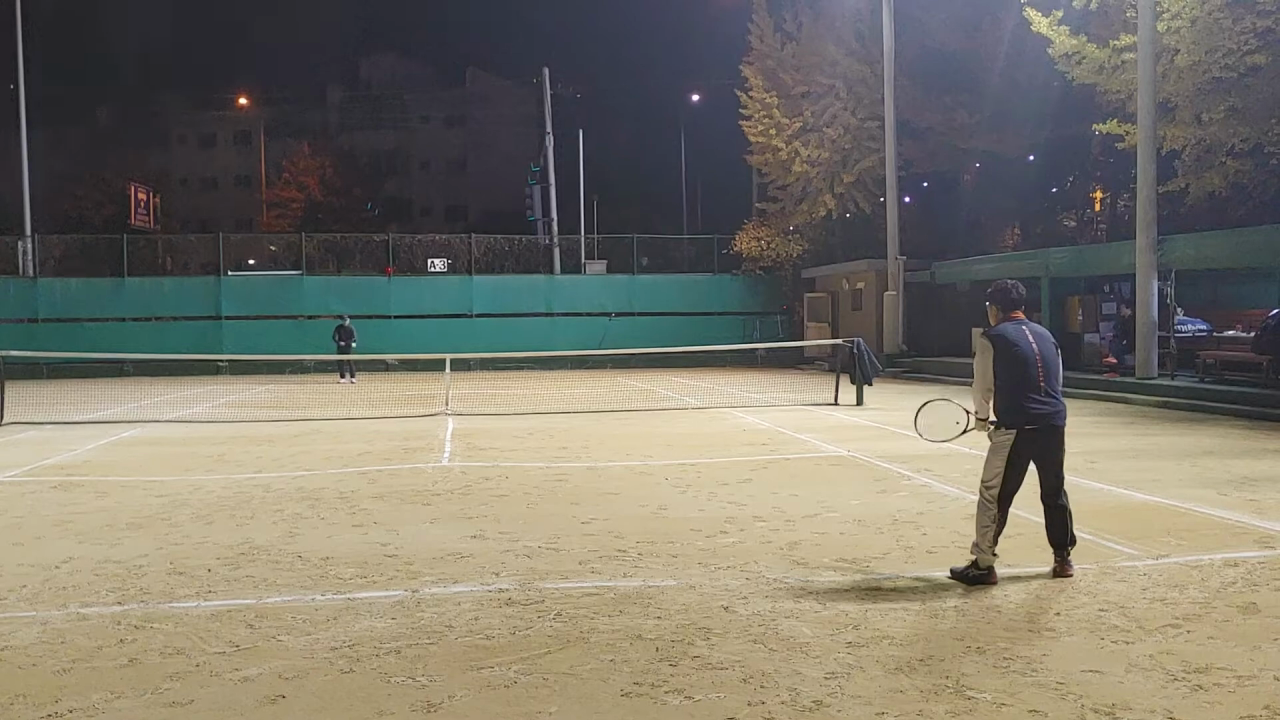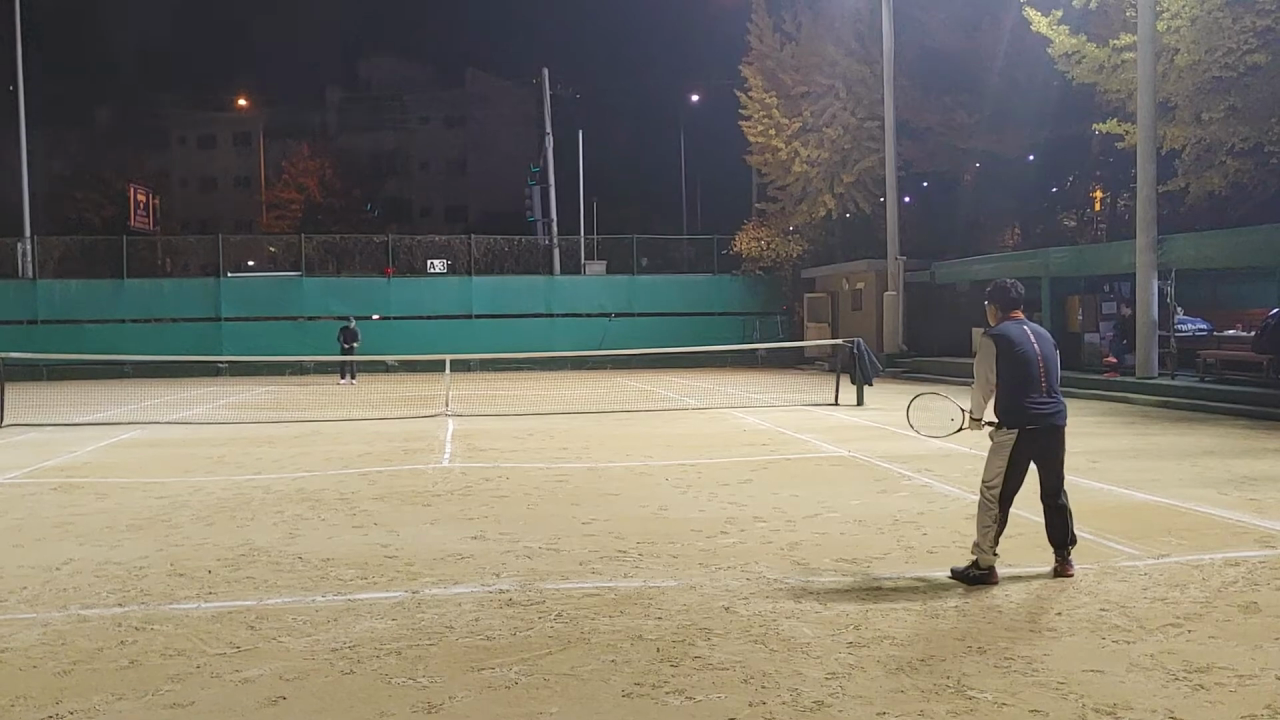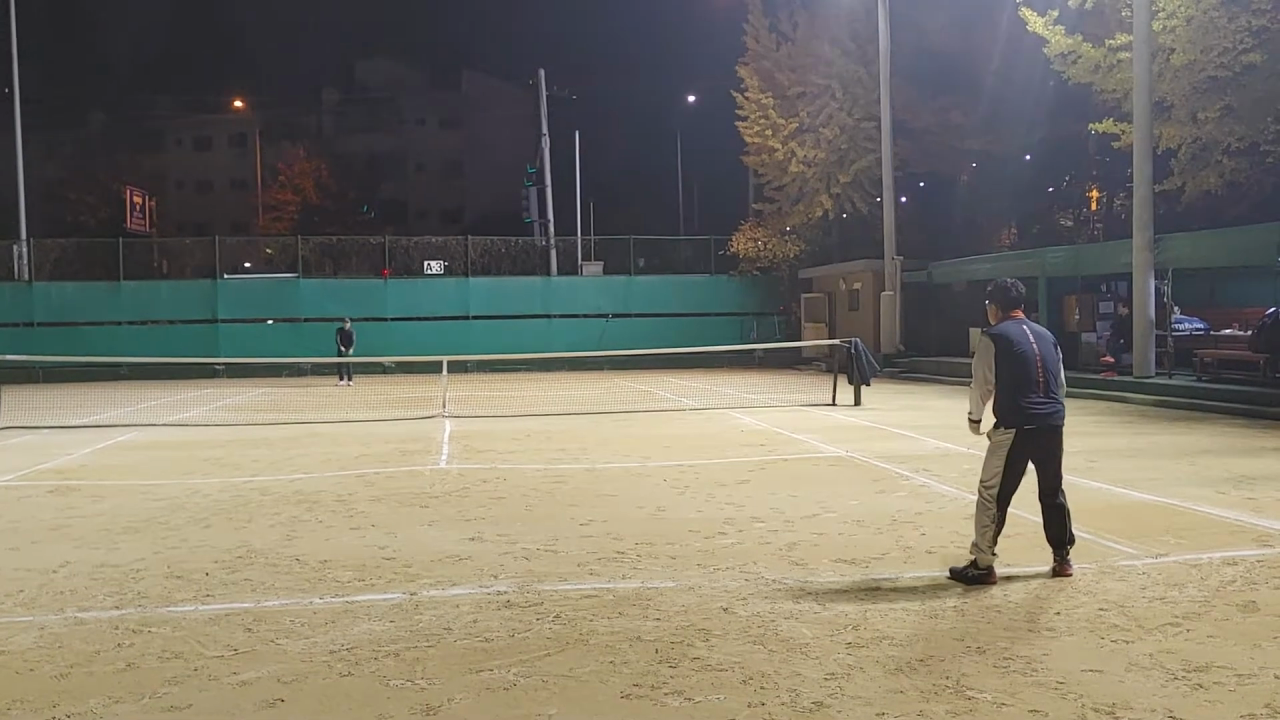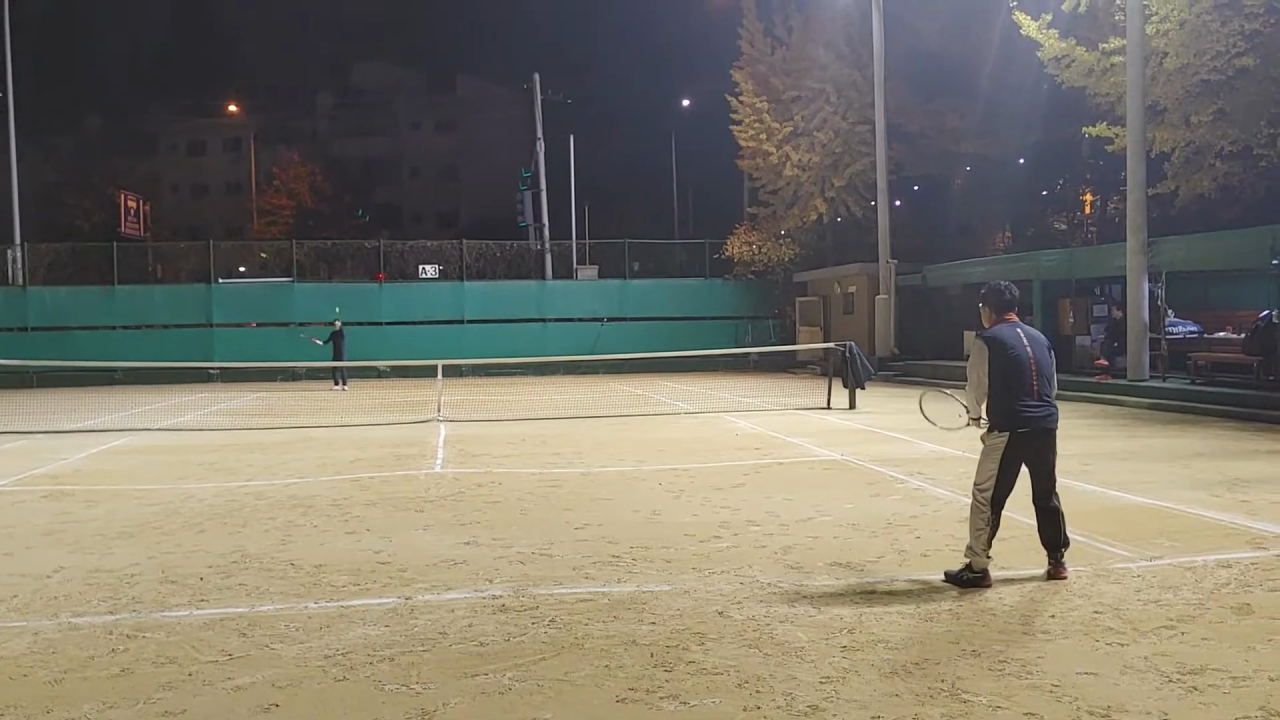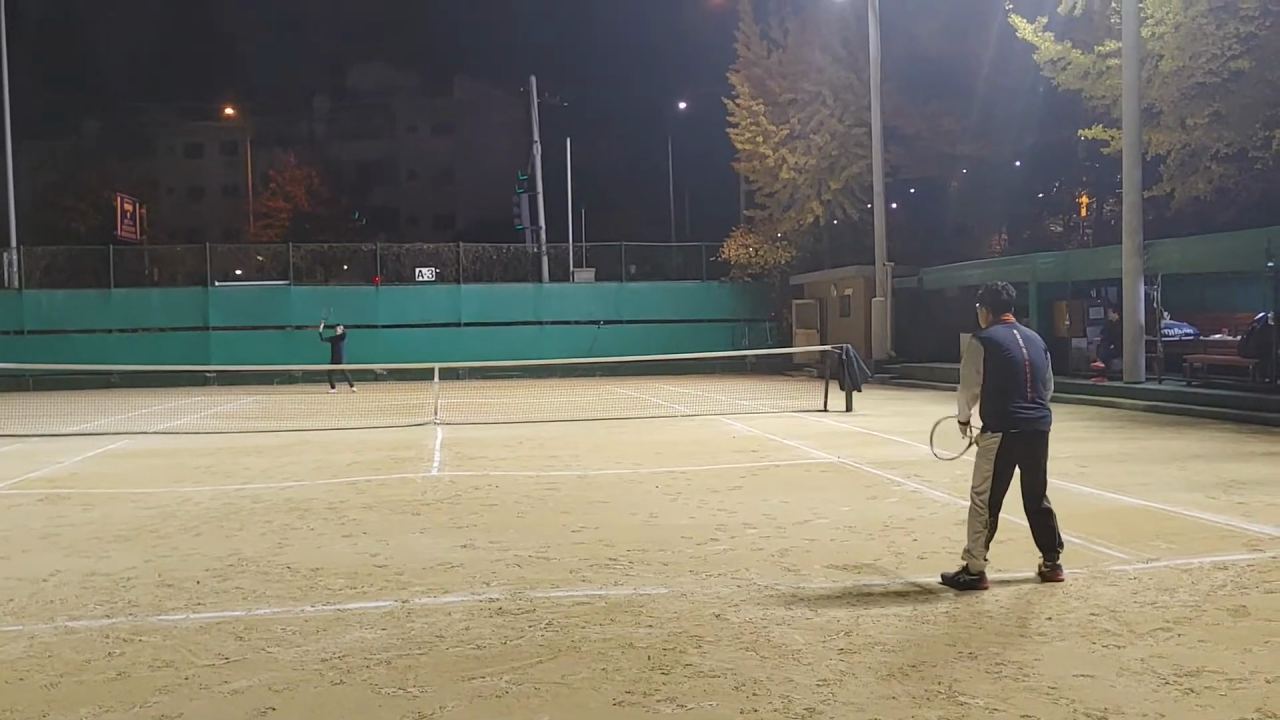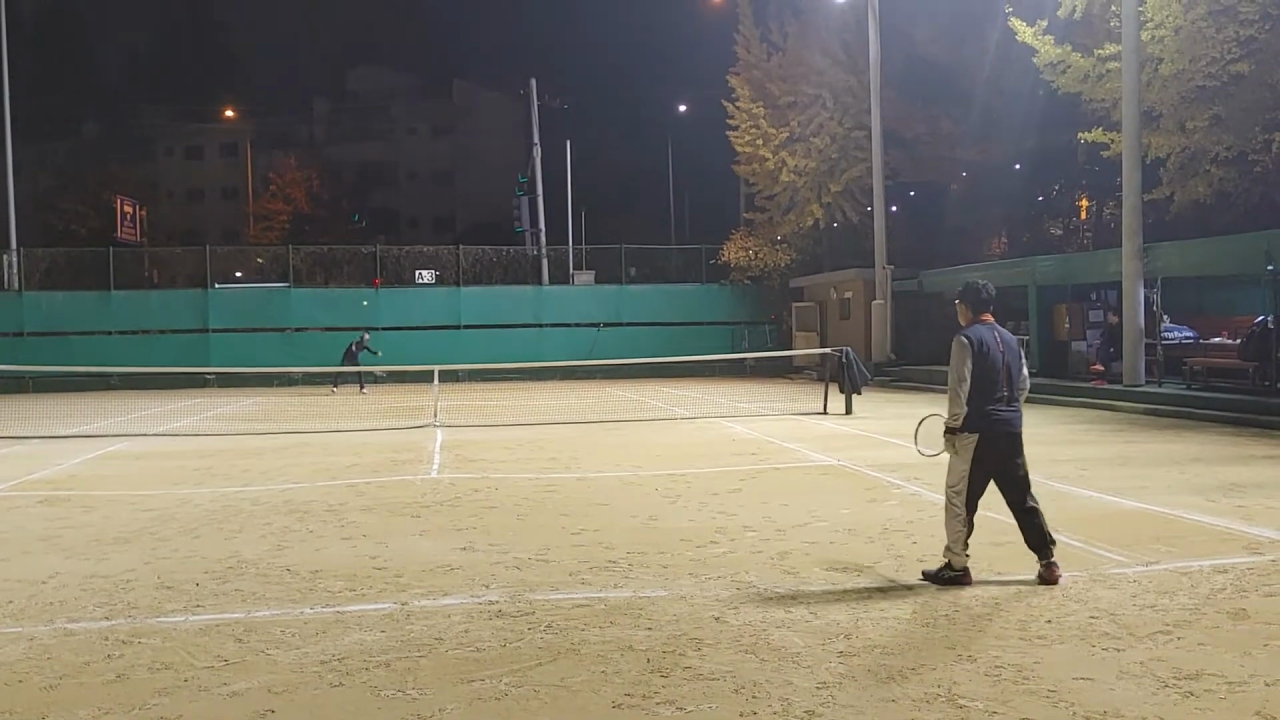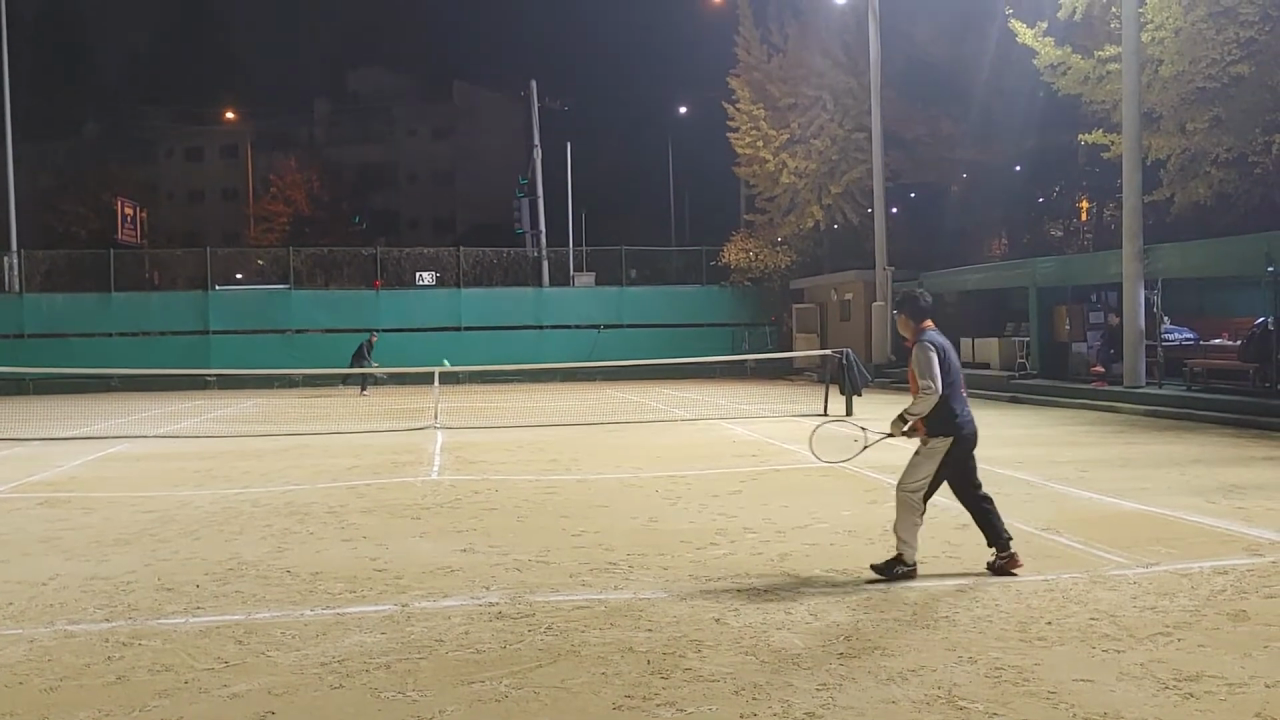
dt=0.5s
person 1, frame 1
left shoulder: (992, 339)
right shoulder: (1046, 335)
left elbow: (983, 386)
right elbow: (1056, 382)
left wrist: (982, 416)
left hip: (1017, 428)
right hip: (1054, 423)
left knee: (994, 496)
right knee: (1054, 492)
left ankle: (983, 565)
right ankle: (1063, 559)
person 1, frame 2
left shoulder: (994, 337)
right shoulder: (1044, 335)
left elbow: (984, 384)
right elbow: (1052, 381)
left wrist: (976, 416)
left hip: (1018, 427)
right hip: (1054, 422)
left knee: (994, 496)
right knee: (1054, 492)
left ankle: (984, 565)
right ankle: (1064, 558)
person 1, frame 3
left shoulder: (993, 337)
right shoulder: (1046, 335)
left elbow: (983, 384)
right elbow: (1061, 384)
left wrist: (975, 417)
left hip: (1015, 427)
right hip: (1052, 423)
left knee: (992, 495)
right knee: (1052, 492)
left ankle: (982, 564)
right ankle: (1062, 558)
person 1, frame 4
left shoulder: (988, 340)
right shoulder: (1039, 338)
left elbow: (977, 387)
right elbow: (1051, 386)
left wrist: (975, 414)
left hip: (1009, 430)
right hip: (1045, 425)
left knee: (986, 498)
right knee: (1046, 495)
left ankle: (977, 568)
right ankle: (1057, 561)
person 1, frame 5
left shoulder: (983, 341)
right shoulder: (1035, 339)
left elbow: (969, 387)
right elbow: (1047, 386)
left wrist: (964, 418)
left hip: (1001, 431)
right hip: (1038, 427)
left knee: (984, 500)
right knee: (1037, 497)
left ankle: (974, 570)
right ankle: (1052, 562)
person 1, frame 6
left shoulder: (966, 338)
right shoulder: (1009, 339)
left elbow: (959, 389)
right elbow: (1022, 385)
left wrist: (952, 427)
left hip: (978, 431)
right hip: (1010, 428)
left knee: (960, 498)
right knee: (1020, 495)
left ankle: (957, 566)
right ankle: (1047, 561)
person 1, frame 7
left shoulder: (924, 345)
right shoulder: (938, 340)
left elbow: (931, 392)
left wrist: (905, 416)
right wrist: (916, 422)
left hip: (945, 434)
right hip: (961, 429)
left knee: (910, 491)
right knee: (971, 491)
left ankle: (905, 560)
right ankle: (1005, 552)
